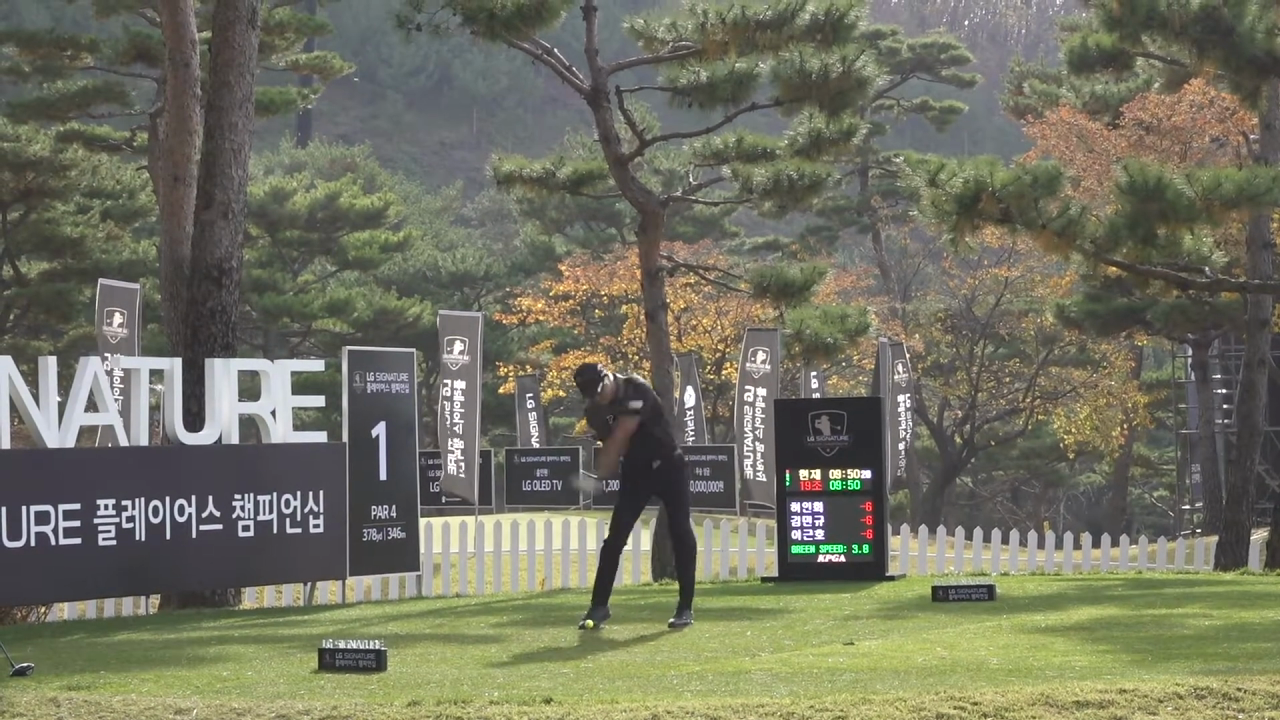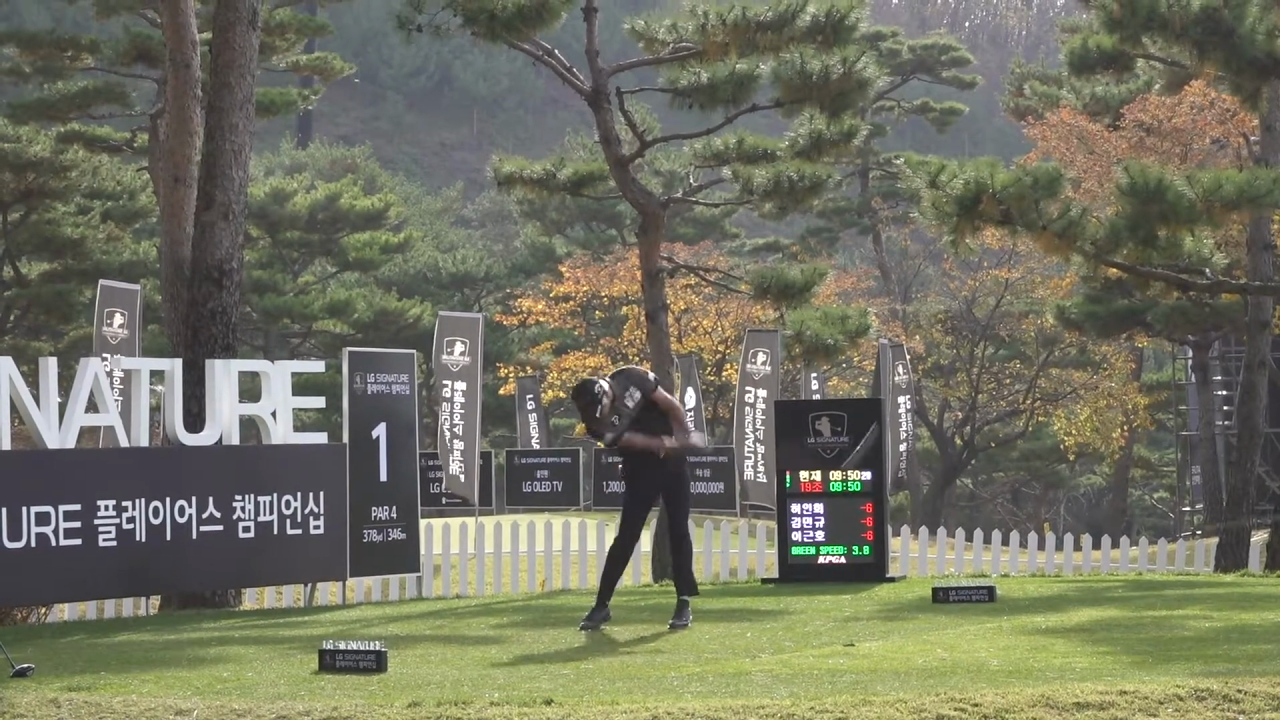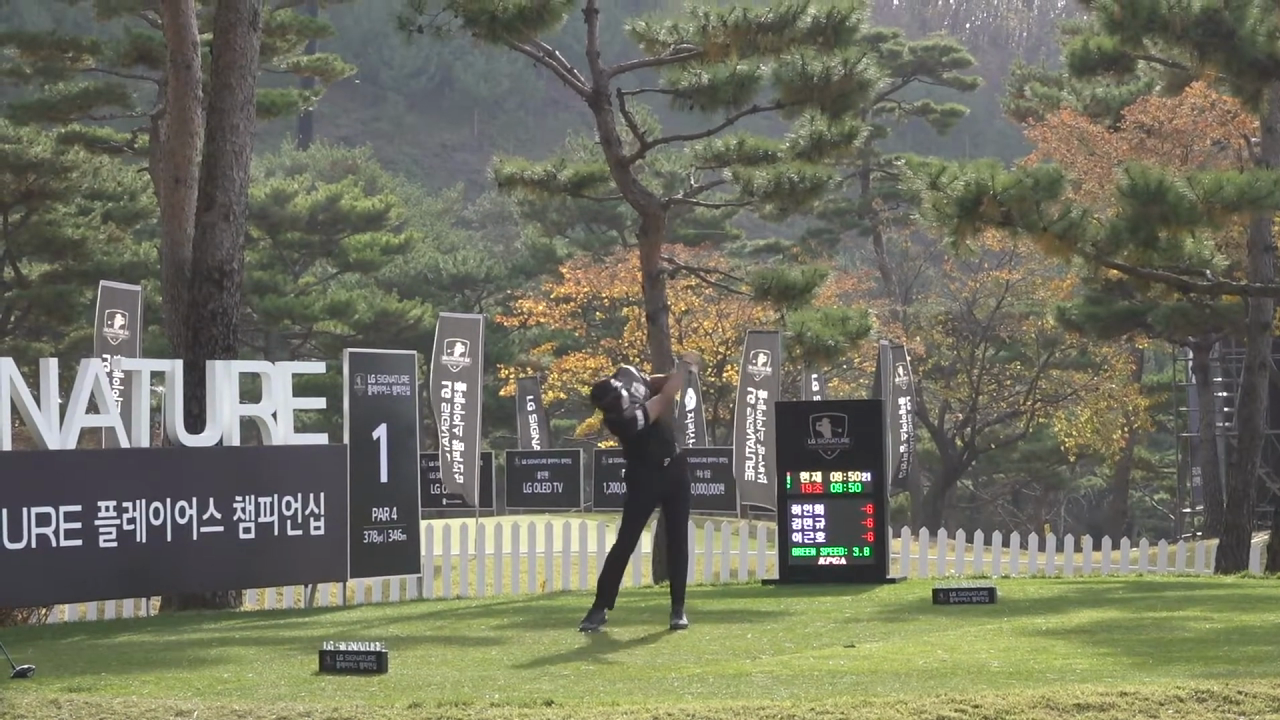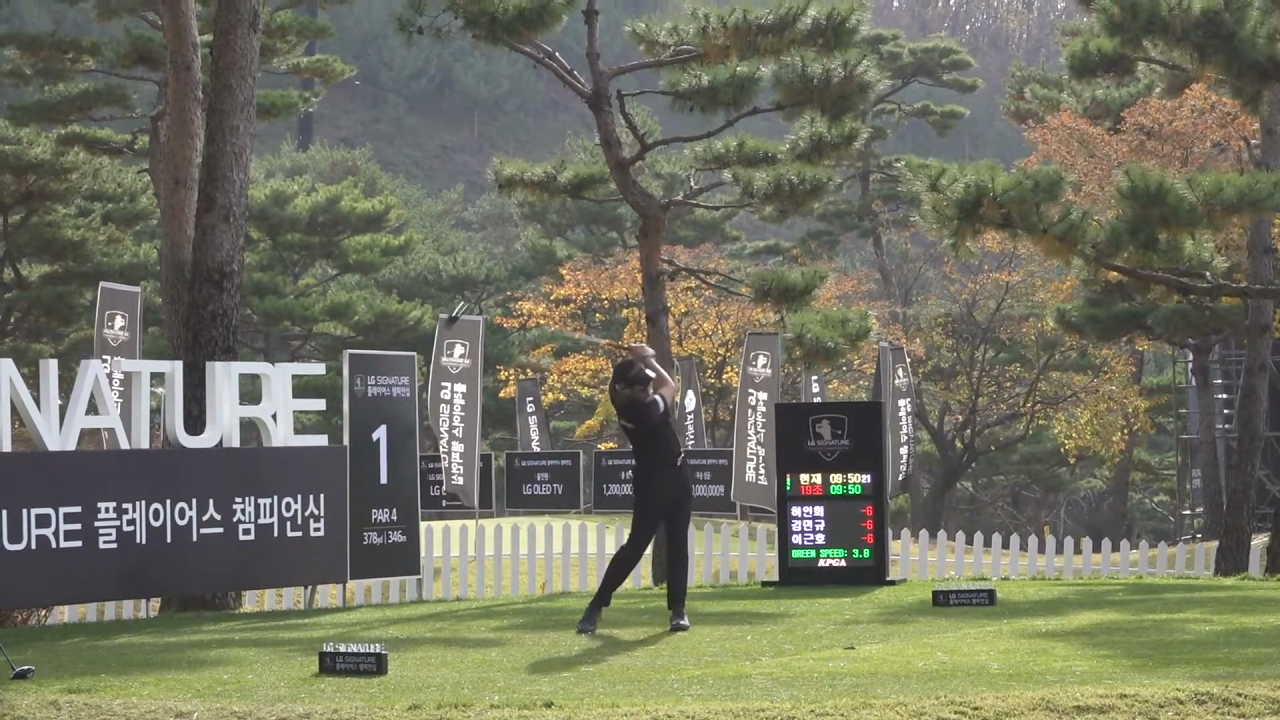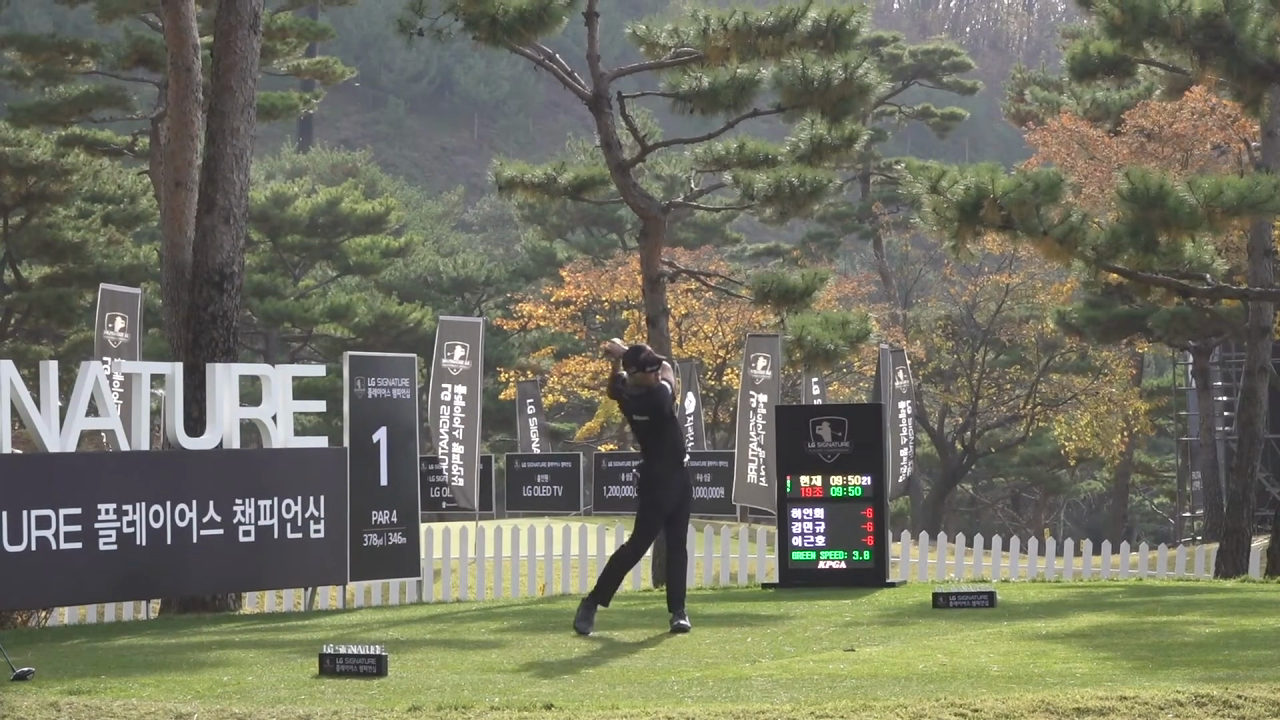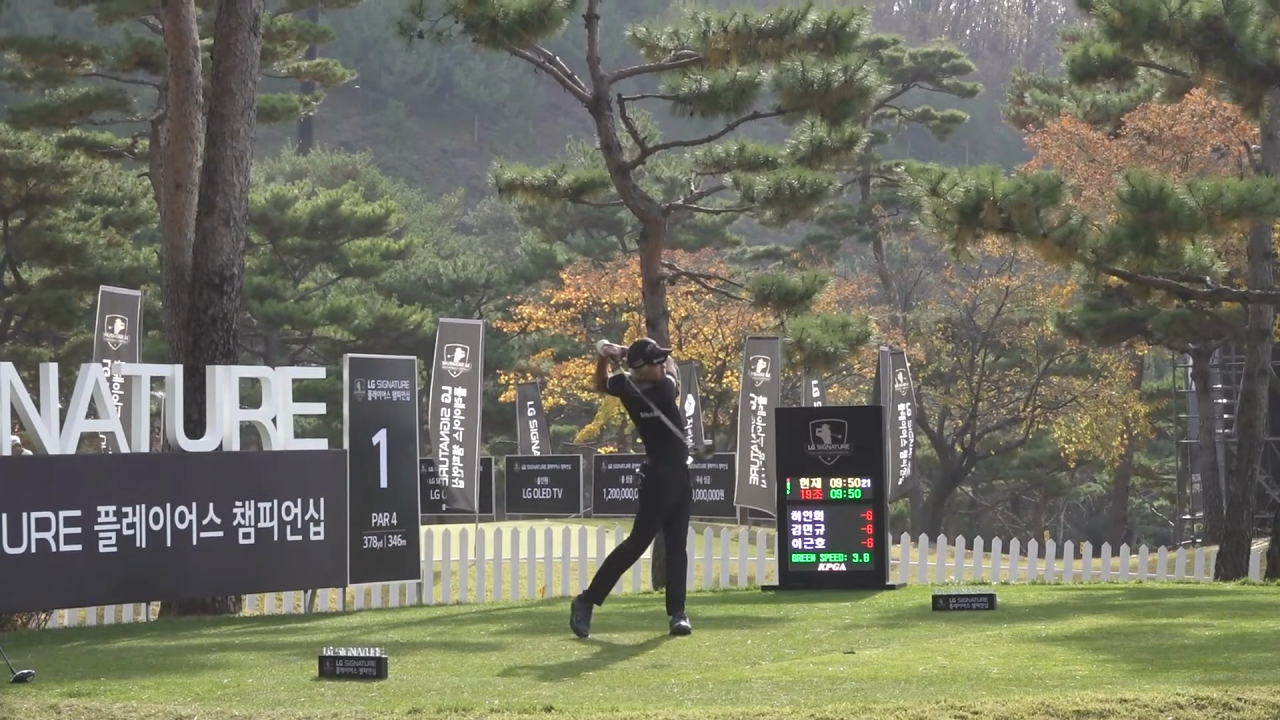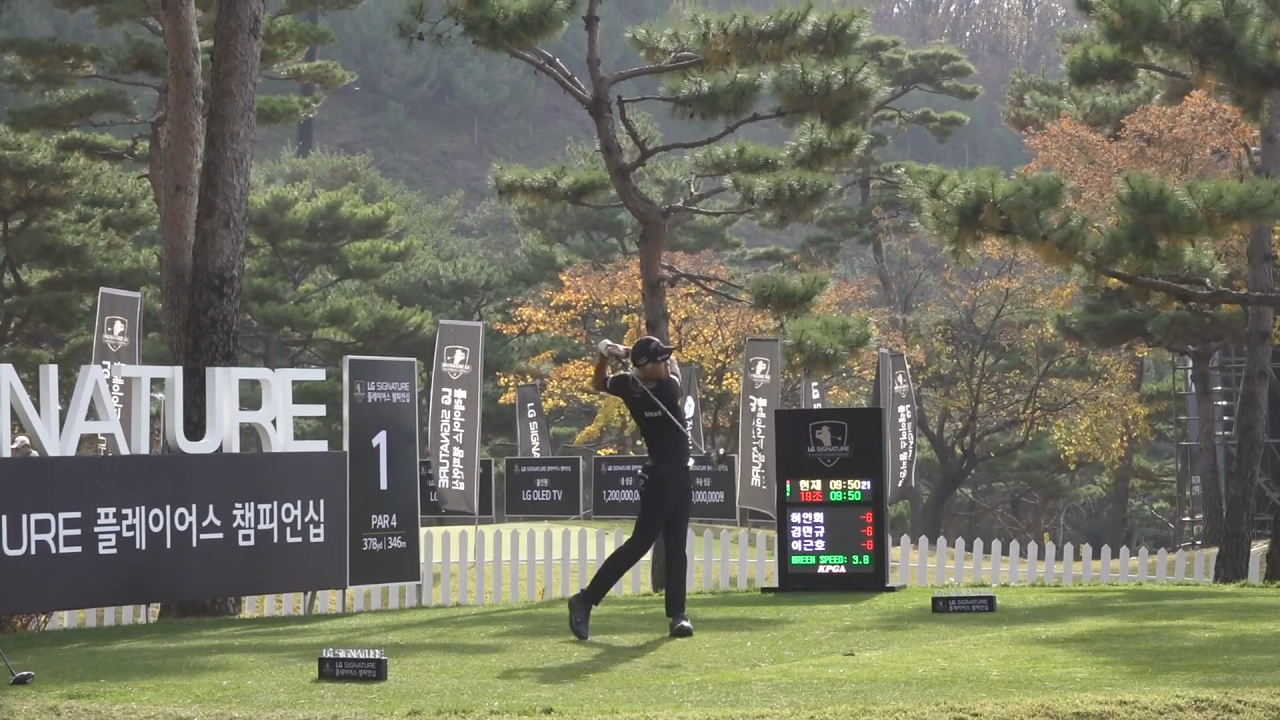
dt=0.1s
person 1, frame 1
left shoulder: (635, 387)
right shoulder: (595, 409)
left elbow: (620, 437)
right elbow: (607, 441)
left wrist: (604, 467)
left hip: (668, 467)
right hip: (635, 473)
left knee: (683, 536)
right knee: (614, 540)
left ankle: (685, 607)
right ankle: (599, 606)
person 1, frame 2
left shoulder: (630, 377)
right shoulder: (596, 423)
left elbow: (669, 403)
right elbow: (636, 441)
left wrist: (682, 434)
right wrist: (664, 445)
left hip: (672, 463)
right hip: (641, 472)
left knee: (679, 534)
right knee: (626, 540)
left ankle: (684, 603)
right ankle: (601, 606)
person 1, frame 3
left shoulder: (625, 377)
right shoulder: (623, 420)
left elbow: (659, 385)
right elbow: (665, 400)
left wrist: (677, 371)
right wrist: (683, 367)
left hip: (673, 466)
right hip: (644, 476)
left knee: (677, 538)
right knee: (626, 542)
left ankle: (679, 607)
right ankle: (600, 607)
person 1, frame 4
left shoulder: (623, 388)
right shoulder: (644, 408)
left elbow: (660, 380)
right elbow: (670, 386)
left wrist: (642, 364)
right wrist: (647, 362)
left hip: (676, 472)
right hip: (652, 479)
left knee: (678, 542)
right knee: (636, 545)
left ankle: (678, 609)
right ankle: (598, 605)
person 1, frame 5
left shoulder: (621, 386)
right shoulder: (655, 394)
right elbow: (668, 371)
left wrist: (620, 354)
right wrist: (624, 352)
left hip: (677, 472)
right hip: (658, 477)
left knee: (677, 544)
right knee: (638, 544)
left ankle: (678, 610)
right ankle: (592, 602)
person 1, frame 6
left shoulder: (624, 385)
right shoulder: (664, 390)
left elbow: (599, 385)
right elbow: (671, 366)
left wrist: (604, 356)
right wrist: (622, 352)
left hip: (677, 473)
right hip: (660, 476)
left knee: (677, 545)
right knee: (637, 542)
left ankle: (677, 612)
right ankle: (587, 600)
person 1, frame 7
left shoulder: (628, 385)
right shoulder: (668, 388)
left elbow: (597, 384)
right elbow: (674, 365)
left wrist: (604, 355)
right wrist: (628, 352)
left hip: (678, 475)
right hip: (662, 477)
left knee: (676, 547)
right knee: (639, 544)
left ankle: (677, 614)
right ankle: (585, 600)
